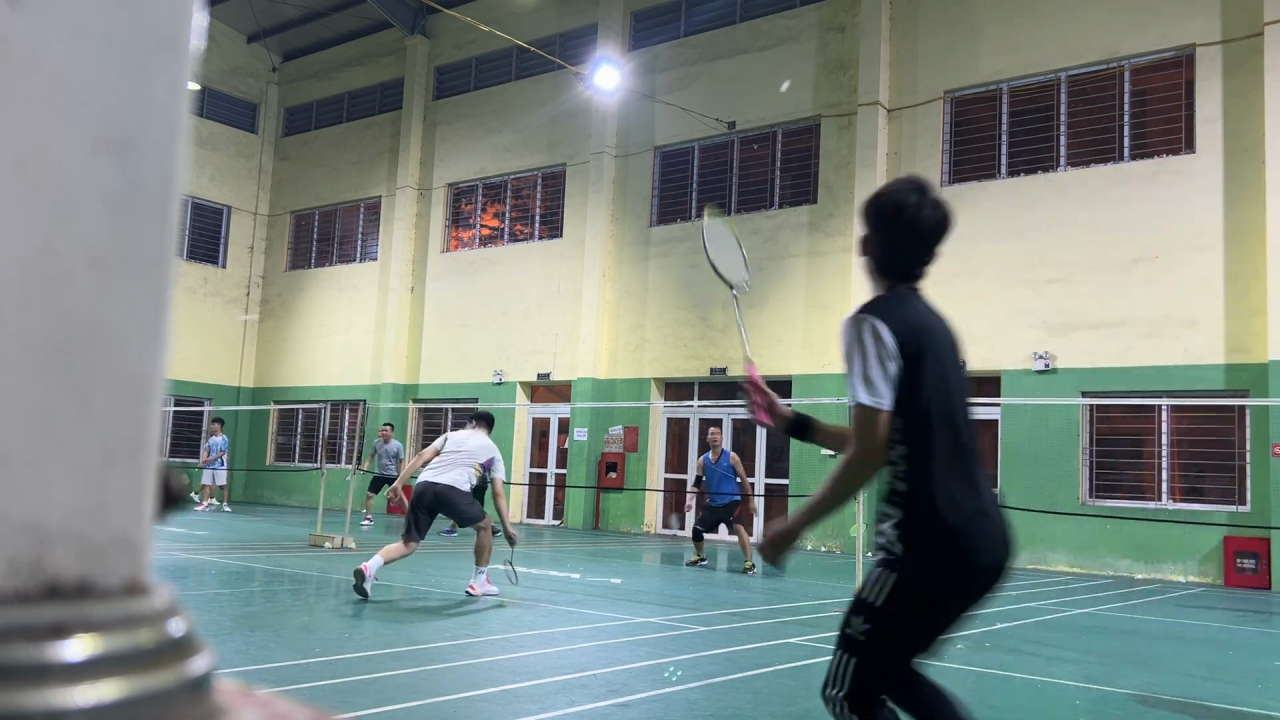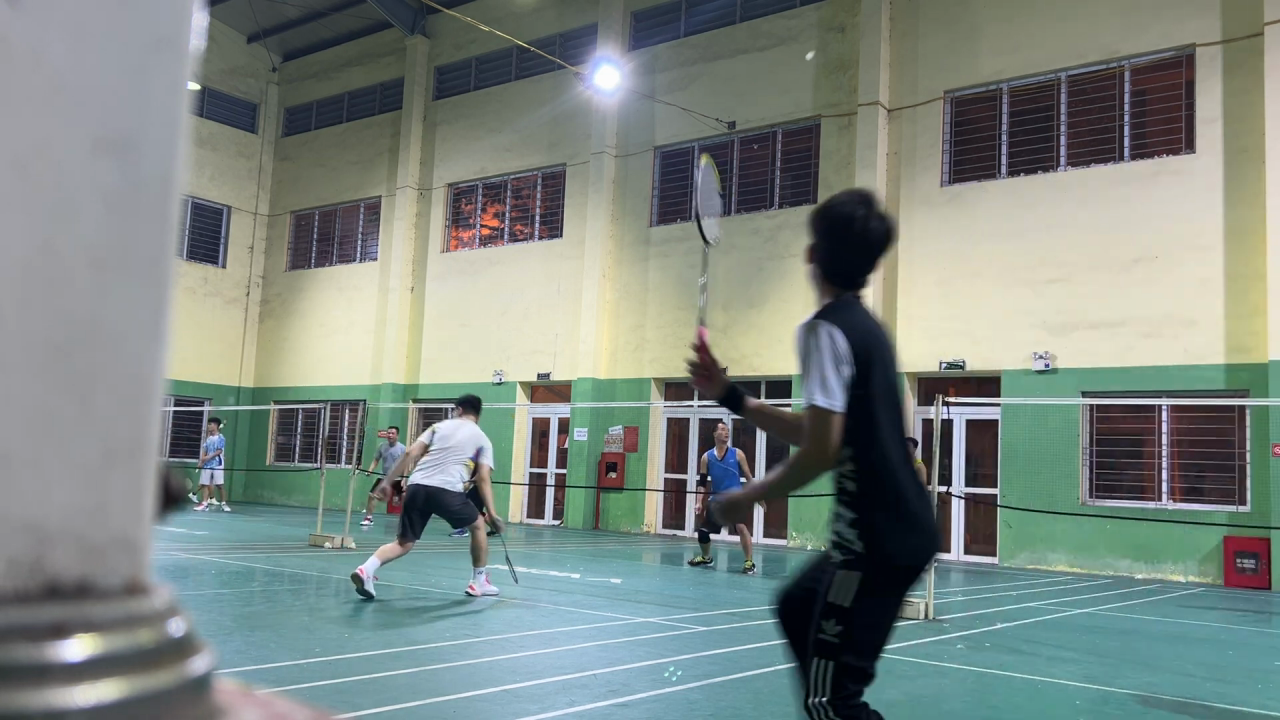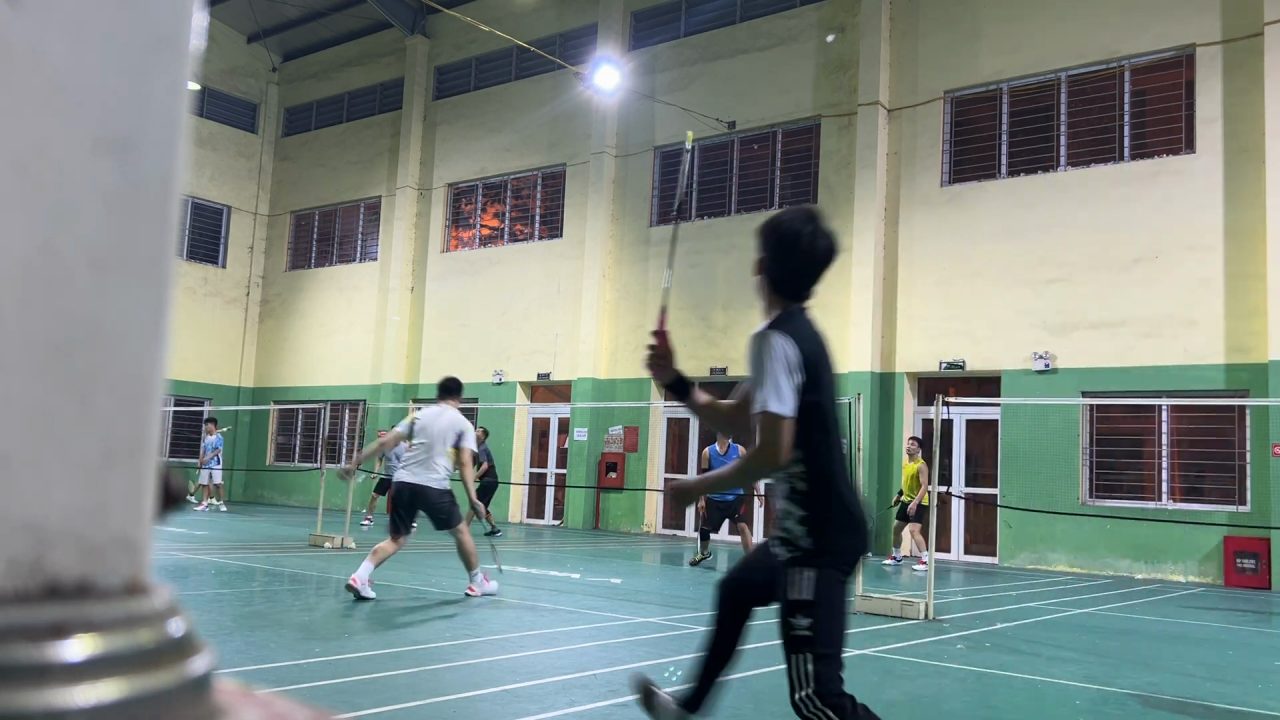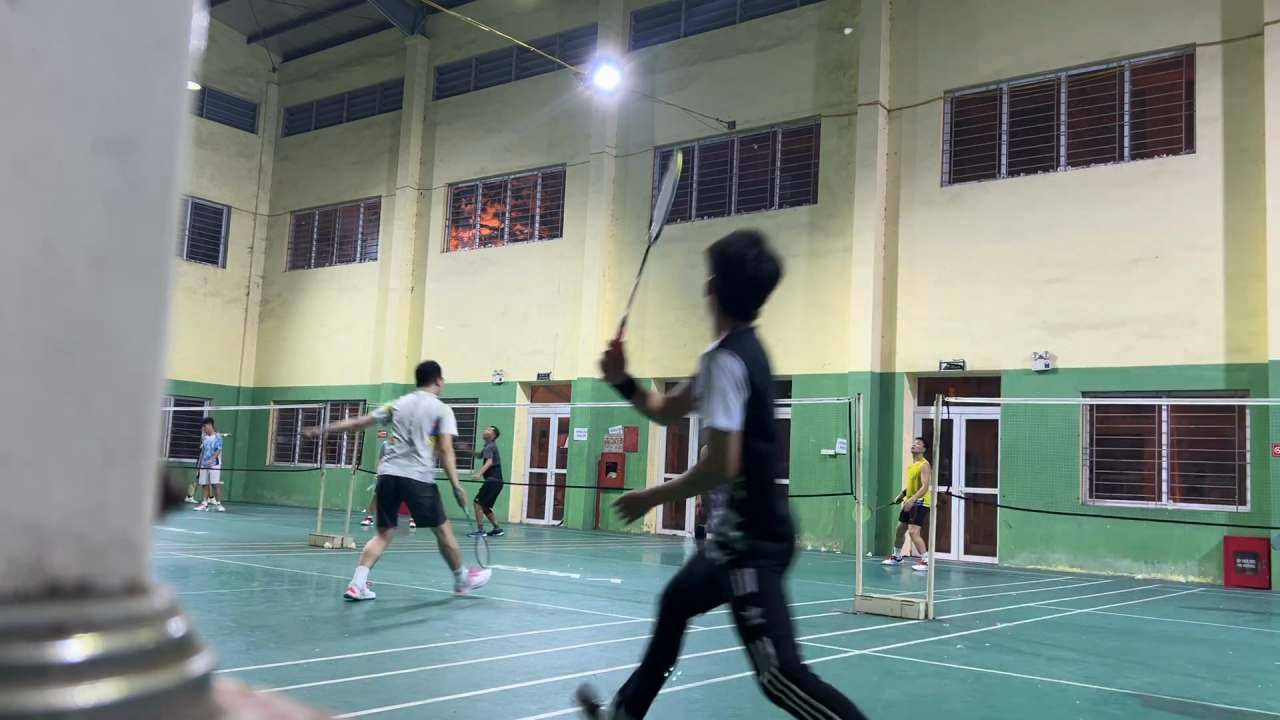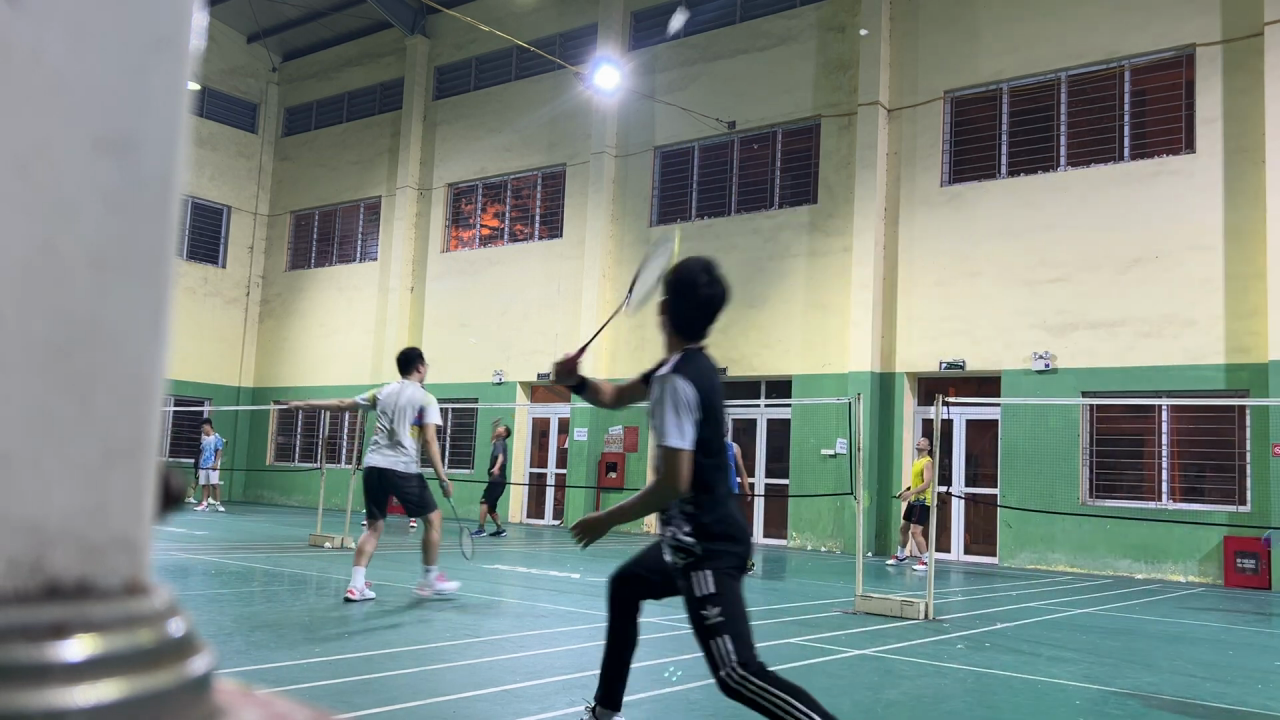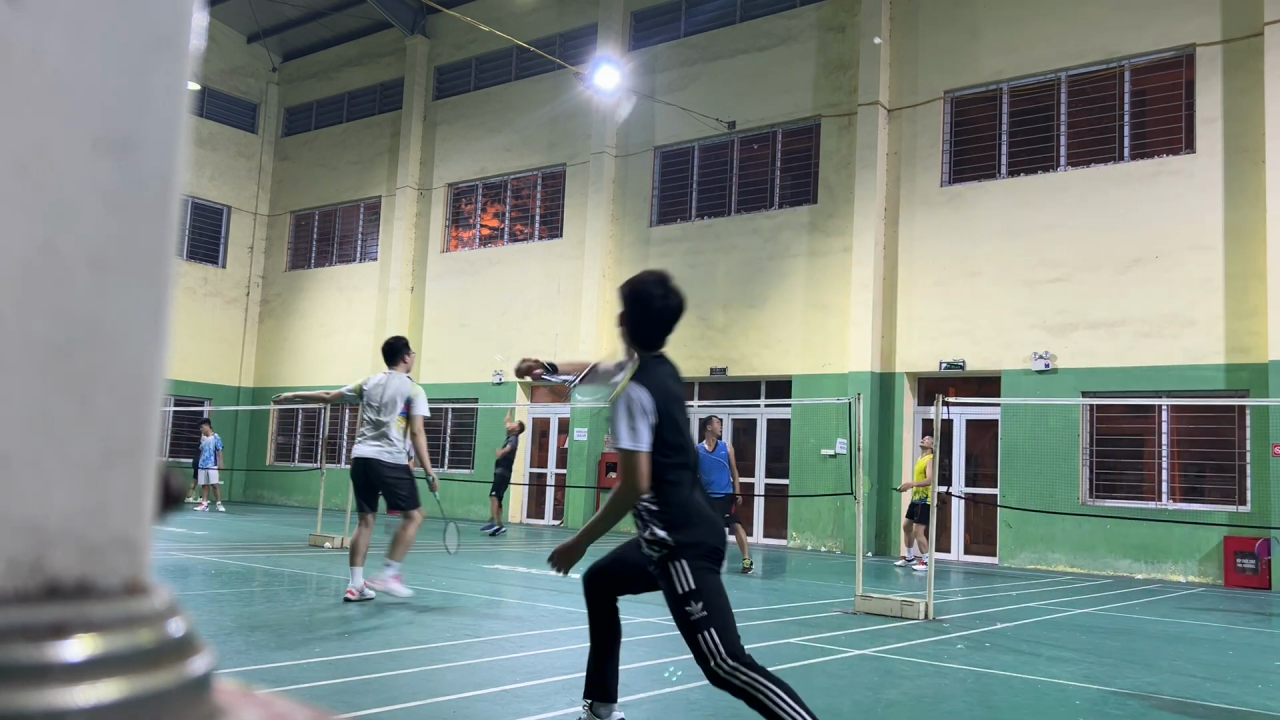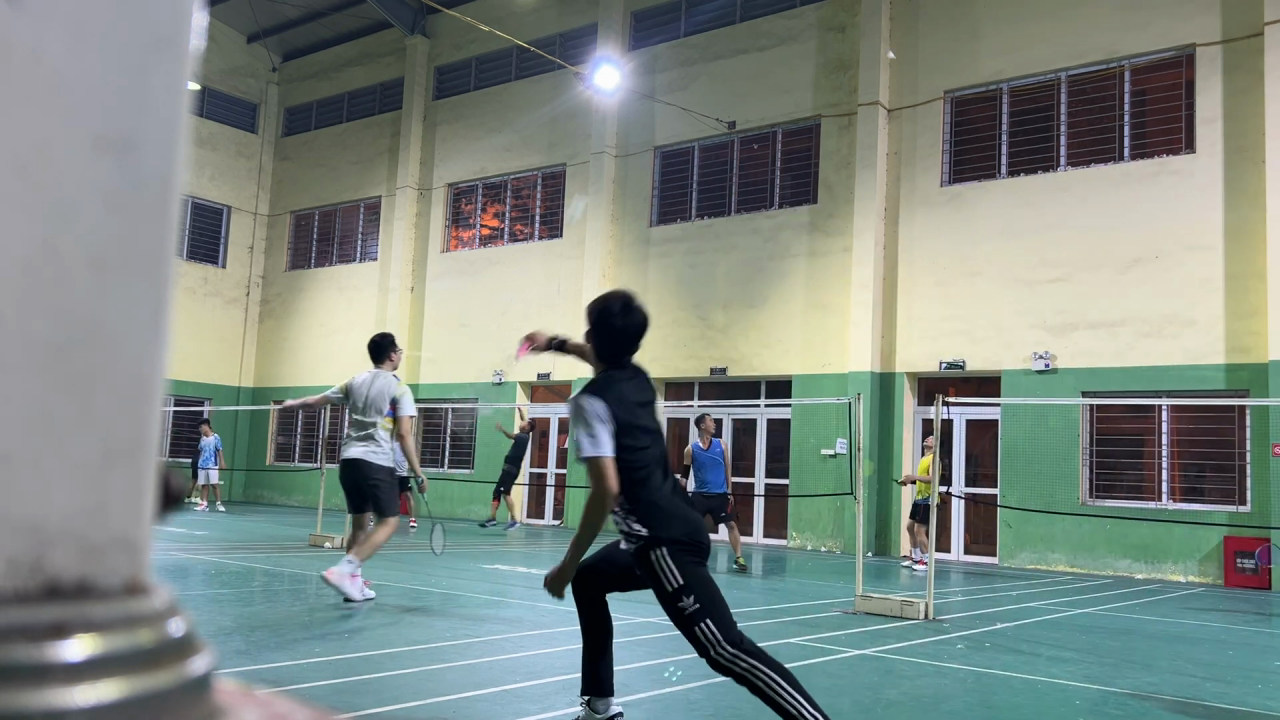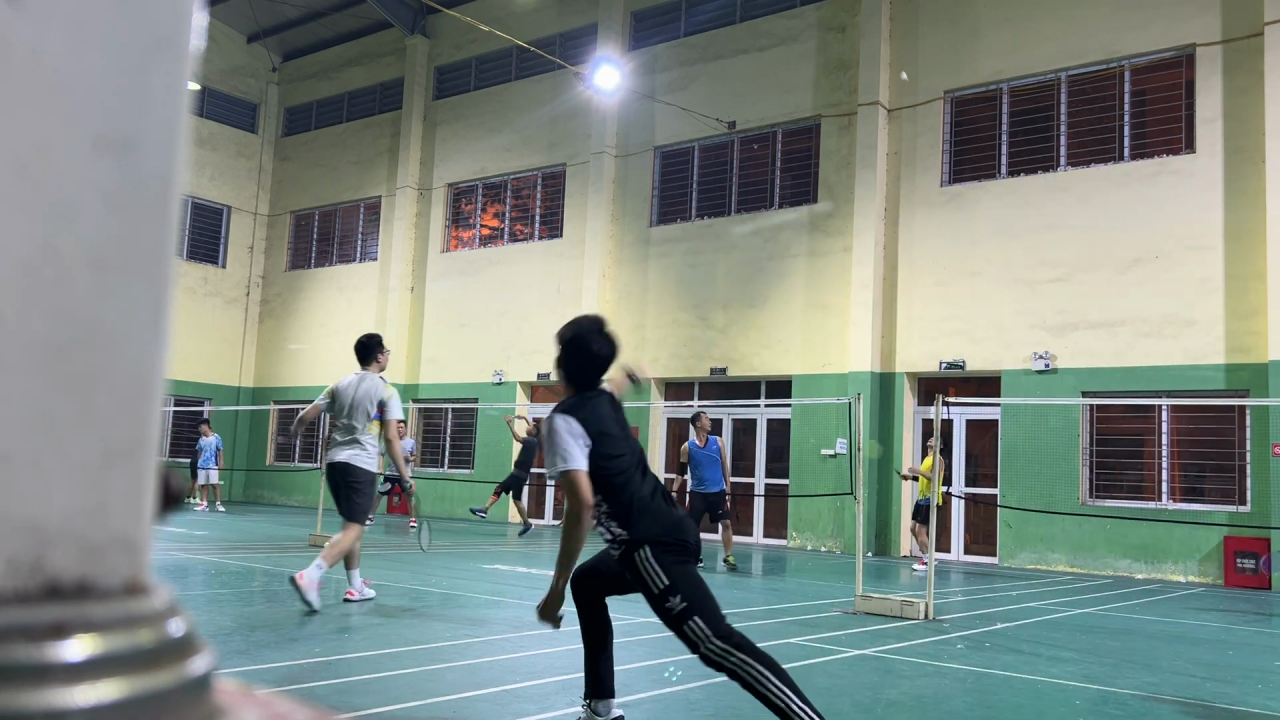
dt=0.1s
person 1, frame 1
left shoulder: (871, 323)
right shoulder: (930, 323)
left elbow: (871, 452)
left wrist: (793, 527)
right wrist: (799, 426)
left hip: (929, 544)
right hip: (980, 537)
right knee: (876, 653)
person 1, frame 2
left shoulder: (824, 329)
right shoulder: (866, 327)
left elbow: (820, 450)
right elbow: (812, 430)
left wrist: (746, 499)
right wrist: (729, 395)
left hip: (875, 541)
right hip: (907, 531)
right knee: (790, 609)
person 1, frame 3
left shoulder: (776, 341)
right shoulder: (798, 334)
left elbow: (773, 452)
right elbow: (730, 419)
left wrist: (697, 487)
right wrist: (671, 380)
left hip: (815, 538)
right hip: (808, 529)
right knee: (733, 594)
person 1, frame 4
left shoulder: (724, 359)
right shoulder: (743, 351)
left elbow: (720, 467)
right elbow: (667, 407)
left wrist: (651, 498)
right wrist: (623, 382)
left hip: (752, 541)
right hip: (739, 538)
left knee: (782, 677)
right knee: (675, 602)
person 1, frame 5
left shoulder: (676, 380)
right shoulder: (687, 365)
left elbow: (674, 483)
right elbow: (616, 395)
left wrist: (605, 520)
right wrist: (575, 380)
left hip: (708, 548)
right hip: (694, 539)
left knee: (739, 677)
right knee: (624, 586)
person 1, frame 6
left shoulder: (635, 390)
right shoulder: (658, 370)
left elbow: (634, 485)
left wrist: (579, 543)
right wrist: (552, 369)
left hip: (682, 541)
right hip: (673, 535)
left knee: (726, 665)
right knee: (599, 580)
person 1, frame 7
left shoulder: (592, 400)
right shoulder: (633, 377)
left elbow: (605, 491)
left wrist: (566, 563)
right wrist: (558, 343)
left hip: (662, 539)
right hip: (672, 529)
left knee: (725, 649)
right knee: (587, 579)
person 1, frame 8
left shoulder: (561, 420)
right shoulder: (604, 400)
left elbow: (582, 502)
left wrist: (556, 588)
left hip: (651, 542)
right hip: (664, 532)
left knee: (718, 641)
right knee: (586, 584)
person 2, frame 1
left shoulder: (452, 435)
right shoulder: (493, 451)
left elbow: (422, 457)
right elbow: (499, 493)
left wrist: (399, 482)
right wrist: (507, 527)
left hip: (425, 486)
right hip: (453, 490)
left knee: (408, 544)
right knee: (484, 525)
left ankle: (369, 568)
right ankle: (480, 582)
person 2, frame 2
left shoulder: (439, 427)
right shoulder: (482, 439)
left elbow: (410, 453)
right elbow: (483, 478)
left wrist: (387, 481)
right wrist: (492, 514)
left hip: (416, 486)
right hip: (446, 490)
left knee: (403, 544)
right knee: (478, 525)
left ankle: (366, 570)
right ankle: (479, 581)
person 2, frame 3
left shoulder: (419, 415)
right shoulder: (463, 425)
left elbow: (386, 441)
right elbow: (465, 464)
left wrist: (354, 463)
right wrist: (474, 499)
left hip: (402, 481)
right hip: (434, 485)
left knee: (396, 539)
right knee: (460, 531)
left ankle: (360, 577)
right ankle: (477, 582)
person 2, frame 4
left shoulder: (397, 404)
right shoulder: (443, 410)
left elbow: (359, 422)
right elbow: (445, 450)
left wrist: (323, 430)
right wrist: (457, 486)
left hip: (388, 475)
right hip: (418, 478)
left knee: (384, 534)
right knee: (443, 530)
left ankle: (357, 583)
right ankle: (463, 579)
person 2, frame 5
left shoulder: (382, 392)
right shoulder: (426, 399)
left elbow: (342, 405)
right elbow: (429, 440)
left wrist: (307, 404)
right wrist: (443, 477)
left hip: (372, 467)
right hip: (403, 469)
left knee: (374, 527)
right knee: (433, 518)
left ankle: (356, 585)
right ankle: (431, 580)
person 2, frame 6
left shoulder: (368, 383)
right shoulder: (413, 390)
left elbow: (328, 396)
right elbow: (417, 433)
left wrist: (294, 395)
right wrist: (429, 471)
left hip: (361, 458)
right hip: (390, 461)
left knee: (366, 521)
right knee: (413, 516)
left ankle: (356, 585)
right ankle: (388, 575)
person 2, frame 7
left shoulder: (354, 382)
right shoulder: (399, 389)
left elbow: (317, 401)
right elbow: (404, 434)
left wrist: (293, 403)
right wrist: (417, 472)
left hip: (349, 459)
right hip: (377, 463)
left knee: (362, 521)
right knee: (388, 523)
left ankle: (356, 584)
right ankle: (345, 571)
person 2, frame 8
left shoulder: (341, 385)
right shoulder: (387, 391)
left elbow: (306, 415)
right elbow: (392, 438)
left wrist: (293, 432)
right wrist: (404, 475)
left hip: (334, 462)
right hip: (360, 466)
left knee: (351, 525)
right knee: (353, 529)
left ankle: (355, 586)
right ankle: (310, 576)
